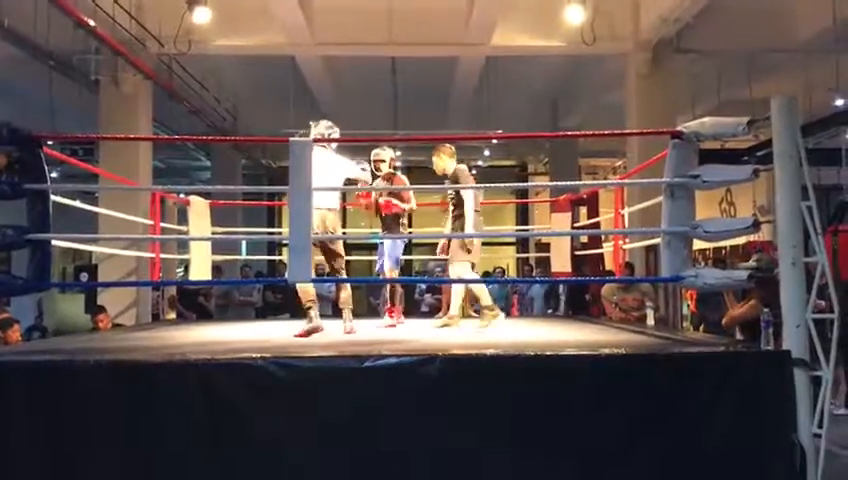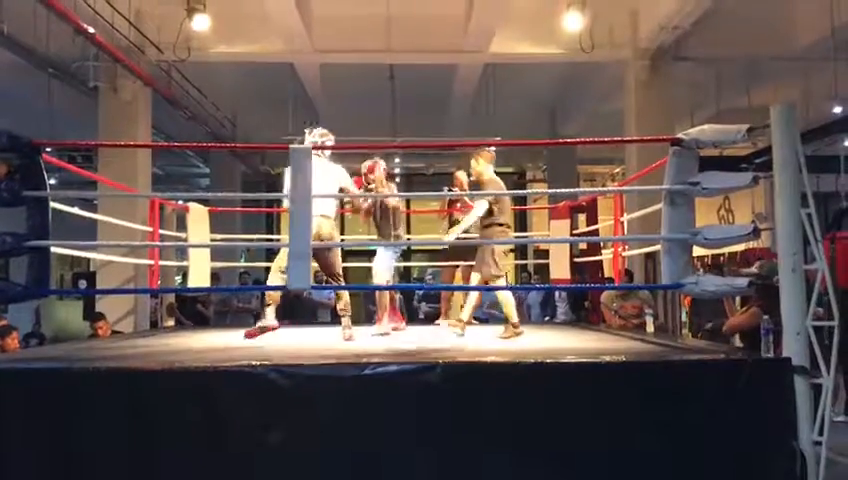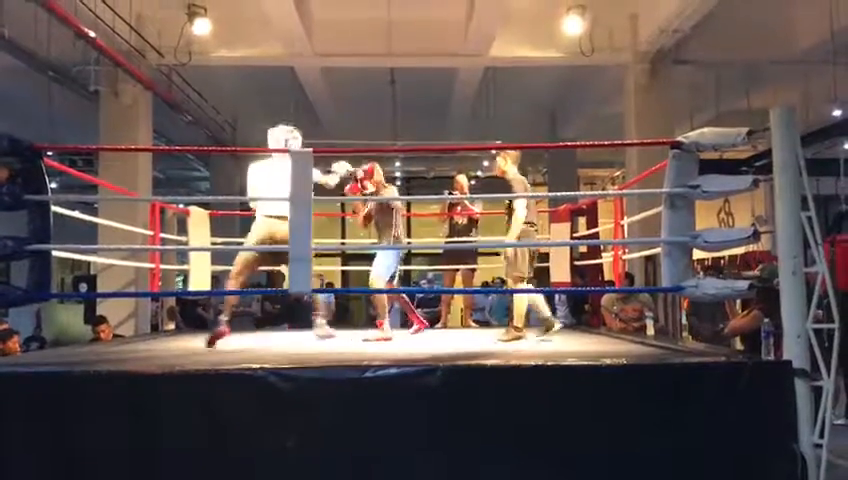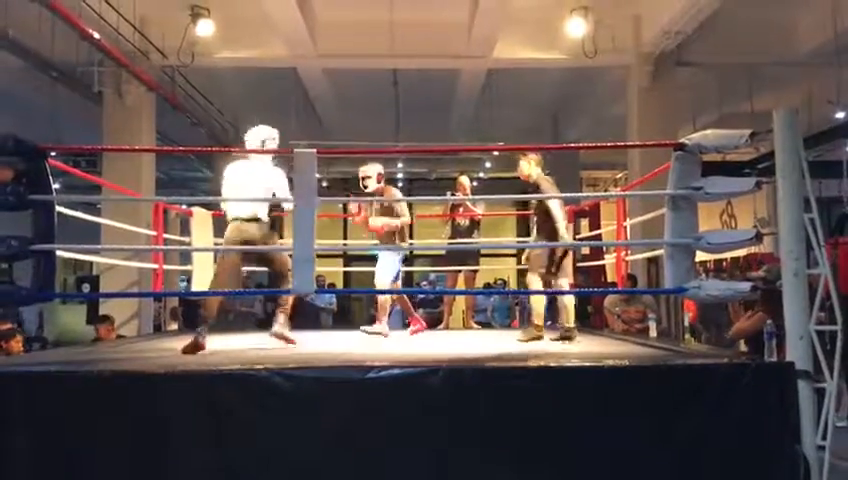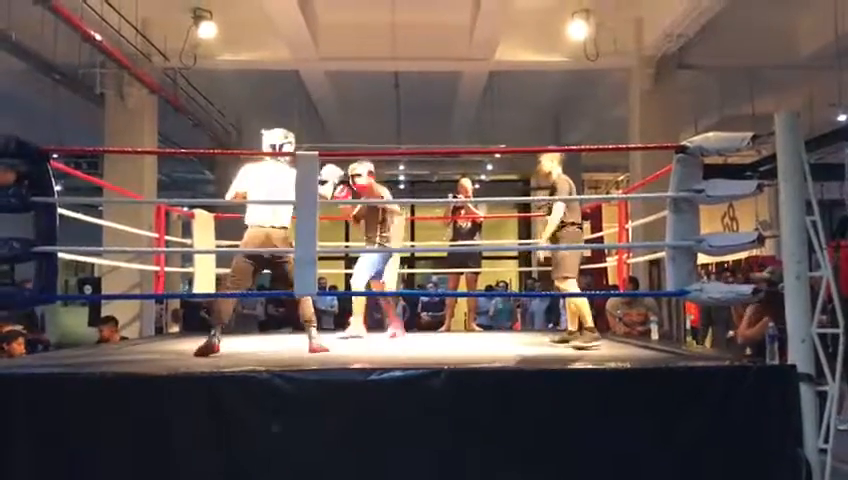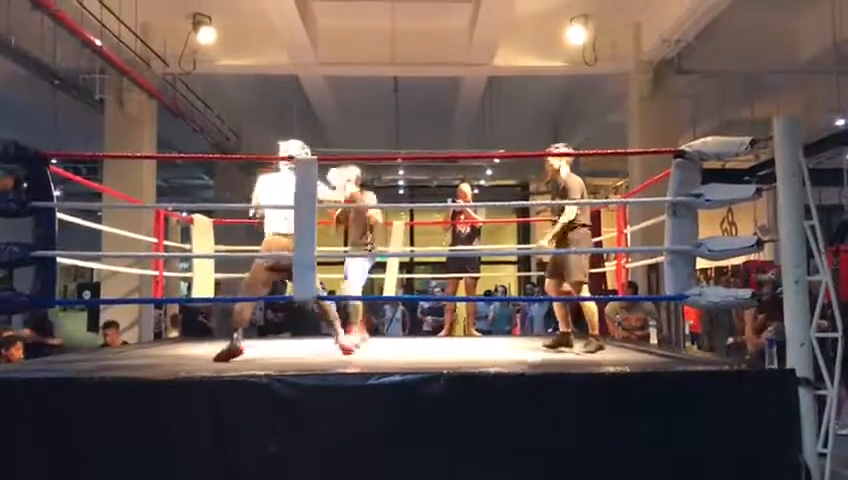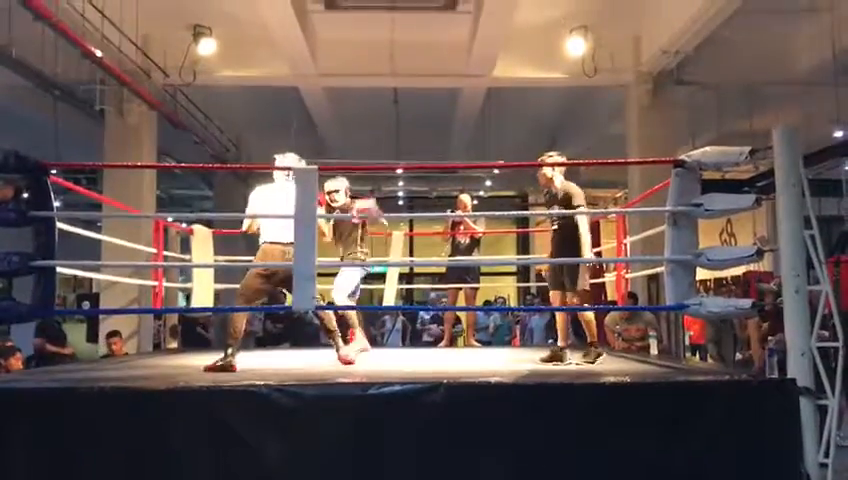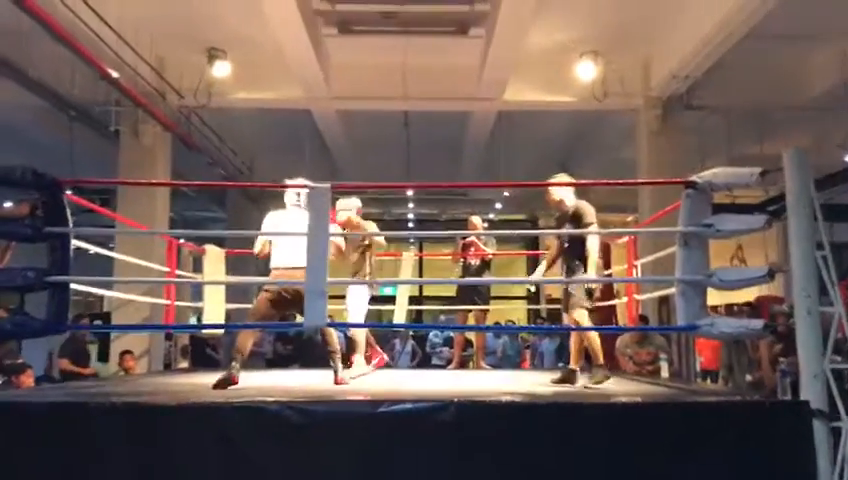
dt=0.3s
person 1, frame 1
right shoulder: (341, 161)
right elbow: (366, 179)
right wrist: (363, 169)
left hip: (309, 216)
right hip: (331, 218)
right knee: (339, 271)
left ankle: (313, 318)
right ankle: (348, 320)
person 1, frame 2
right shoulder: (336, 170)
right elbow: (356, 197)
right hip: (328, 227)
left knee: (278, 272)
right knee: (336, 280)
left ankle: (269, 317)
right ankle: (347, 327)
person 1, frame 3
left shoulder: (256, 167)
left elbow: (253, 203)
right elbow: (330, 182)
right wrist: (341, 169)
left hip: (263, 226)
right hip: (289, 228)
left knee: (237, 276)
left ankle: (223, 323)
right ankle: (320, 323)
person 1, frame 4
left shoulder: (232, 169)
right shoulder: (274, 172)
left elbow: (224, 206)
right elbow: (288, 205)
left hip: (235, 229)
right hip: (260, 229)
left knee: (220, 285)
right knee: (285, 274)
left ankle: (200, 335)
right ankle: (280, 323)
person 1, frame 5
left shoulder: (250, 170)
right shoulder: (294, 175)
left elbow: (230, 198)
left hip: (255, 235)
right hip: (280, 238)
left knee: (232, 288)
left ankle: (214, 337)
right ankle: (313, 338)
person 1, frame 6
left shoulder: (266, 180)
left elbow: (254, 212)
right elbow: (338, 197)
left hip: (273, 246)
left knee: (248, 294)
left ankle: (236, 340)
right ankle: (341, 337)
person 1, frame 7
left shoulder: (260, 192)
left elbow: (247, 227)
left hip: (269, 255)
right hip: (295, 256)
left knee: (242, 303)
left ankle: (229, 357)
right ankle: (340, 348)
person 1, frame 8
left shoulder: (273, 217)
left elbow: (259, 250)
right elbow: (339, 247)
left hip: (278, 279)
right hip: (305, 280)
left knee: (251, 326)
right knee: (324, 325)
left ankle: (233, 371)
right ankle: (338, 371)
person 2, frame 1
left shoulder: (460, 173)
right shoulder: (451, 179)
left elbow: (469, 199)
left wrist: (468, 227)
right wrist: (445, 238)
left hip: (469, 227)
right hip: (459, 229)
left knee: (461, 270)
right knee: (454, 271)
left ankle: (490, 308)
right ankle: (453, 315)
person 2, frame 2
left shoulder: (491, 183)
right shoulder: (493, 183)
left elbow: (478, 211)
right elbow: (483, 212)
left wrist: (457, 231)
right wrist: (459, 229)
left hip: (495, 237)
right hip: (490, 238)
left knee: (498, 282)
right knee: (476, 279)
left ankle: (514, 325)
right ankle: (462, 321)
person 2, frame 3
left shoulder: (515, 181)
right shoulder: (519, 181)
left elbow: (520, 211)
left wrist: (510, 239)
right wrist: (511, 239)
left hip: (522, 237)
right hip: (526, 237)
left knee: (516, 282)
right knee: (523, 284)
left ankle: (517, 328)
right ankle: (548, 320)
person 2, frame 4
left shoulder: (542, 181)
right shoulder: (540, 184)
left elbow: (555, 207)
left wrist: (563, 233)
right wrist: (531, 248)
left hip: (552, 238)
right hip: (551, 238)
left knee: (533, 278)
right knee: (561, 283)
left ankle: (536, 327)
right ankle: (569, 328)
person 2, frame 5
left shoulder: (560, 182)
right shoulder: (558, 184)
left elbow: (557, 214)
left wrist: (543, 240)
right wrist: (550, 242)
left hip: (567, 237)
right hip: (568, 238)
left knee: (566, 283)
right knee: (569, 286)
left ankle: (591, 331)
right ankle: (572, 331)
person 2, frame 6
left shoulder: (572, 182)
right shoulder: (558, 186)
left elbow: (569, 215)
left wrist: (548, 238)
right wrist: (554, 241)
left hip: (575, 240)
right hip: (563, 243)
left knee: (579, 289)
right knee: (551, 286)
left ankle: (595, 338)
right ankle: (565, 333)
person 2, frame 7
left shoulder: (571, 190)
right shoulder: (550, 196)
left elbow: (582, 221)
left wrist: (586, 250)
right wrist: (549, 258)
left hip: (574, 252)
right hip: (558, 253)
left knee: (578, 299)
right knee: (557, 300)
left ankle: (594, 346)
right ankle: (560, 349)
person 2, frame 8
left shoulder: (582, 208)
right shoulder: (562, 217)
left elbow: (593, 239)
right elbow: (557, 248)
left wrist: (591, 270)
right wrist: (541, 270)
left hip: (583, 270)
right hip: (572, 272)
left knee: (579, 315)
right knee: (573, 321)
left ankle: (601, 366)
right ankle: (572, 370)
person 3, frame 1
left shoulder: (400, 180)
right shoulder: (377, 183)
left elbow: (411, 205)
right elbow: (375, 210)
left wrist: (399, 206)
left hip: (397, 232)
right hip: (385, 232)
left knee: (390, 271)
right knee: (384, 274)
left ankle: (392, 314)
right ankle: (397, 312)
person 3, frame 2
left shoulder: (389, 187)
right shoulder: (373, 193)
left elbow: (394, 203)
right elbow: (364, 214)
left wrist: (381, 184)
left hip: (392, 240)
right hip: (384, 240)
left knee: (380, 276)
right knee: (384, 280)
left ankle: (383, 322)
right ankle: (396, 320)
person 3, frame 3
left shoulder: (389, 190)
right shoulder: (371, 199)
left elbow: (399, 205)
right elbow: (364, 223)
left wrist: (381, 185)
right wrist: (357, 204)
left hip: (392, 245)
right hip: (386, 246)
left knee: (376, 282)
right knee: (390, 287)
left ankle: (383, 328)
right ankle: (417, 320)
person 3, frame 4
left shoulder: (392, 193)
right shoulder: (372, 200)
left elbow: (406, 219)
right elbow: (372, 226)
left wrist: (388, 223)
right wrist: (361, 218)
left hip: (394, 246)
right hip: (385, 247)
left knee: (382, 280)
right knee: (394, 287)
left ankle: (381, 323)
right ankle: (416, 322)
person 3, frame 5
left shoulder: (380, 190)
right shoulder: (365, 197)
left elbow: (397, 211)
right elbow: (355, 220)
left wrist: (380, 197)
right wrist: (346, 203)
left hip: (379, 245)
right hip: (374, 246)
left knee: (357, 280)
right knee: (377, 287)
left ankle: (357, 326)
right ankle: (396, 325)
person 3, frame 6
left shoulder: (368, 196)
right shoulder: (348, 201)
left elbow: (378, 220)
right elbow: (337, 222)
left wrist: (361, 204)
left hip: (365, 251)
right hip: (354, 250)
left knee: (352, 289)
right knee: (347, 291)
left ankle: (355, 331)
right ankle: (359, 329)
person 3, frame 7
left shoulder: (358, 206)
right shoulder: (335, 214)
left elbow: (382, 221)
right elbow: (328, 237)
left wrist: (374, 213)
right wrist: (320, 216)
left hip: (357, 261)
right hip: (347, 262)
left knee: (338, 294)
right knee: (346, 303)
left ankle: (357, 338)
right ankle: (362, 341)
person 3, frame 8
left shoulder: (367, 227)
right shoulder: (348, 233)
left elbow: (381, 243)
right elbow: (341, 255)
left wrist: (358, 225)
left hip: (363, 281)
right hip: (353, 282)
left knee: (355, 319)
right knee: (357, 322)
left ankle: (359, 362)
right ankle: (377, 354)
person 4, frame 1
left shoulder: (475, 190)
right shoulder: (452, 192)
left elbow: (477, 204)
right elbow: (443, 208)
left wrist: (463, 190)
right wrist: (448, 191)
left hip: (469, 234)
right hip: (453, 234)
left knee: (468, 272)
right knee: (448, 271)
left ankle: (468, 308)
right ankle: (445, 308)
person 4, frame 2
right shoulder: (451, 198)
right elbow: (442, 215)
left wrist: (462, 196)
right wrist: (446, 198)
left knee: (467, 279)
right knee: (446, 279)
right ankle: (443, 314)
person 4, frame 3
left shoulder: (474, 201)
right shoulder: (451, 202)
left elbow: (476, 214)
right elbow: (442, 218)
left wrist: (462, 200)
right wrist: (447, 201)
left hip: (468, 244)
right hip: (452, 244)
left knee: (468, 283)
right knee: (447, 283)
left ankle: (467, 318)
right ankle: (443, 319)
person 4, frame 4
left shoulder: (476, 202)
right shoulder: (453, 203)
left elbow: (478, 215)
right elbow: (444, 220)
left wrist: (464, 201)
right wrist: (449, 203)
left hip: (470, 245)
right hip: (454, 245)
left knee: (470, 284)
right knee: (449, 284)
left ankle: (469, 320)
right ankle: (445, 320)
person 4, frame 5
left shoulder: (478, 203)
right shoulder: (455, 205)
left elbow: (479, 218)
right elbow: (446, 222)
left wrist: (466, 203)
right wrist: (451, 205)
left hip: (472, 247)
right hip: (456, 247)
left knee: (471, 286)
right knee: (451, 286)
left ankle: (471, 322)
right ankle: (447, 322)
person 4, frame 6
right shoulder: (454, 210)
left elbow: (479, 223)
right elbow: (445, 227)
left wrist: (465, 208)
right wrist: (450, 210)
left knee: (470, 291)
right knee: (450, 290)
left ankle: (470, 327)
right ankle: (447, 327)
person 4, frame 7
left shoulder: (477, 219)
right shoulder: (454, 220)
left elbow: (478, 233)
right elbow: (445, 238)
left wrist: (465, 219)
right wrist: (450, 221)
left knee: (470, 301)
right knee: (450, 301)
left ankle: (470, 338)
right ankle: (446, 338)
person 4, frame 8
left shoulder: (488, 240)
right shoulder: (465, 242)
left elbow: (488, 255)
right elbow: (455, 260)
left wrist: (475, 241)
right wrist: (460, 244)
left hip: (481, 284)
right hip: (465, 283)
left knee: (480, 323)
right knee: (460, 322)
left ankle: (480, 360)
right ankle: (456, 360)
